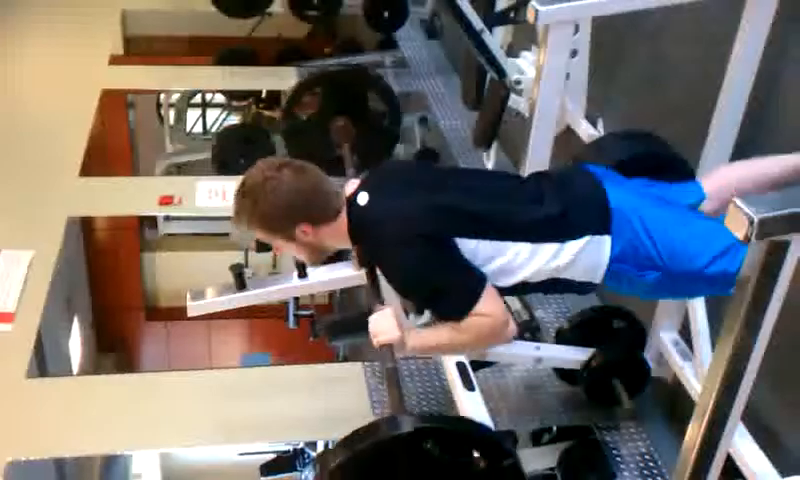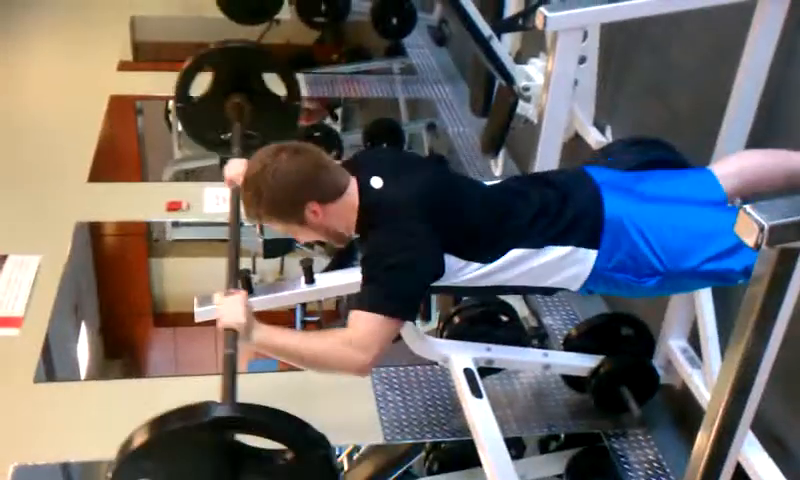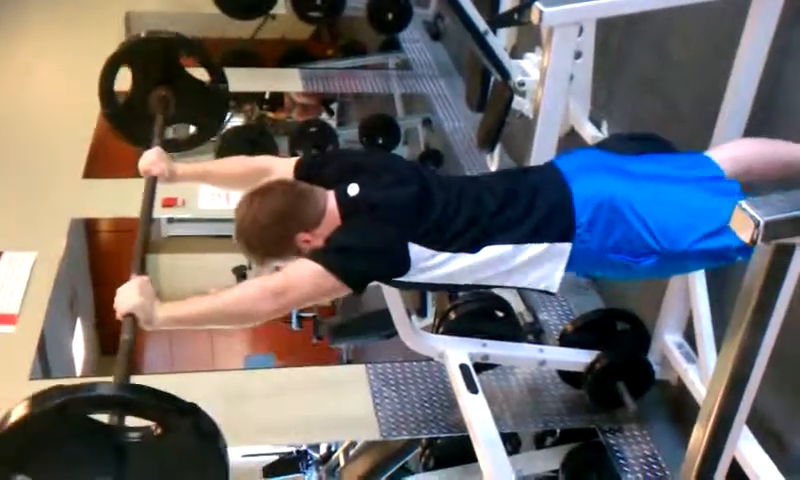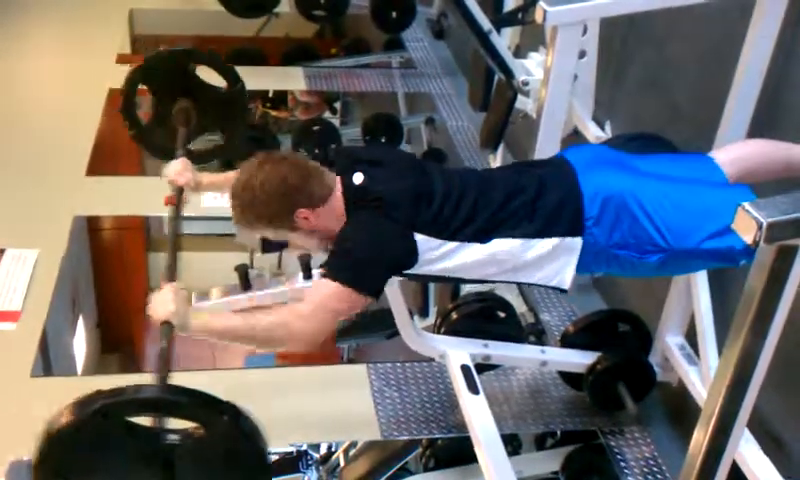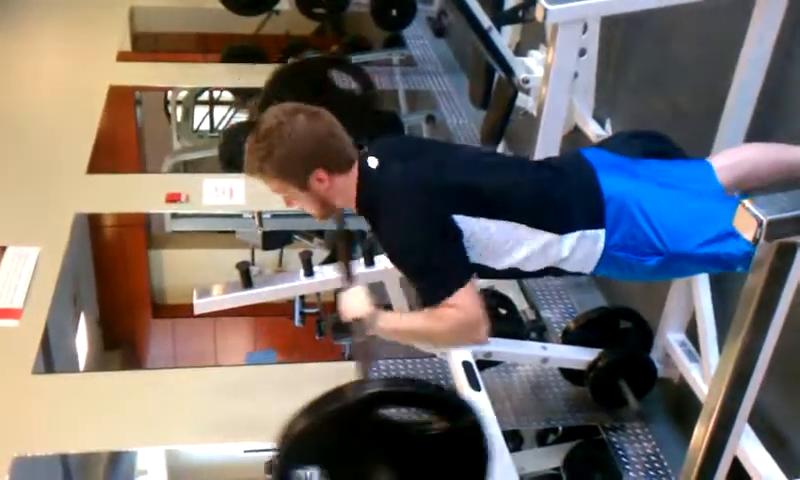
dt=0.7s
person 1, frame 1
left shoulder: (403, 252)
right shoulder: (373, 183)
left elbow: (497, 326)
left wrist: (408, 340)
right wrist: (333, 187)
left hip: (609, 243)
right hip: (582, 193)
left knee: (742, 258)
right knee: (702, 205)
person 1, frame 2
left shoulder: (397, 243)
right shoulder: (371, 166)
left elbow: (359, 352)
right elbow: (322, 175)
left wrist: (253, 331)
right wrist: (257, 175)
left hip: (602, 244)
right hip: (583, 193)
right knee: (721, 184)
person 1, frame 3
left shoulder: (371, 237)
right shoulder: (347, 170)
left elbow: (276, 296)
right elbow: (267, 168)
left wrist: (157, 310)
right wrist: (178, 169)
left hip: (583, 228)
right hip: (567, 179)
left knee: (741, 221)
right knee: (715, 171)
person 1, frame 4
left shoulder: (378, 233)
right shoulder: (354, 166)
left elbow: (303, 326)
right elbow: (281, 175)
left wrist: (188, 318)
right wrist: (202, 179)
left hip: (593, 225)
right hip: (577, 175)
right knee: (718, 171)
person 1, frame 5
left shoulder: (408, 218)
right shoulder: (379, 154)
left elbow: (469, 326)
left wrist: (374, 319)
left hip: (605, 224)
right hip: (584, 177)
right knee: (717, 181)
